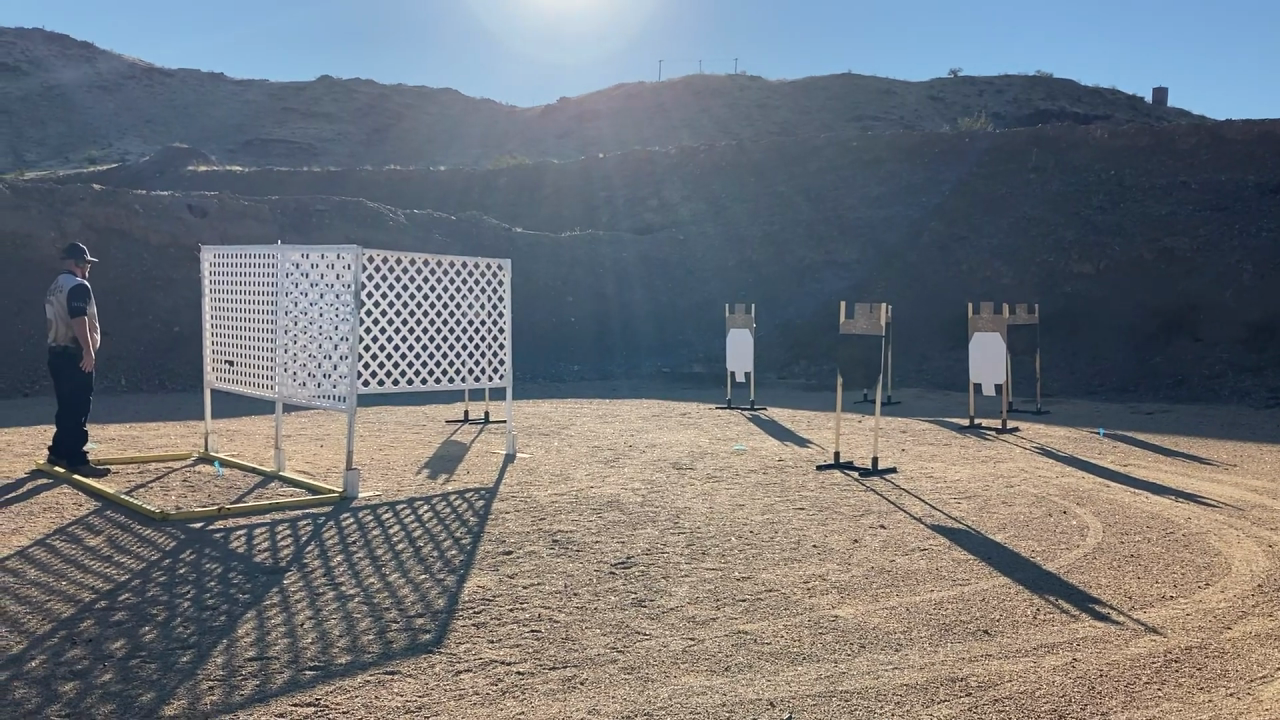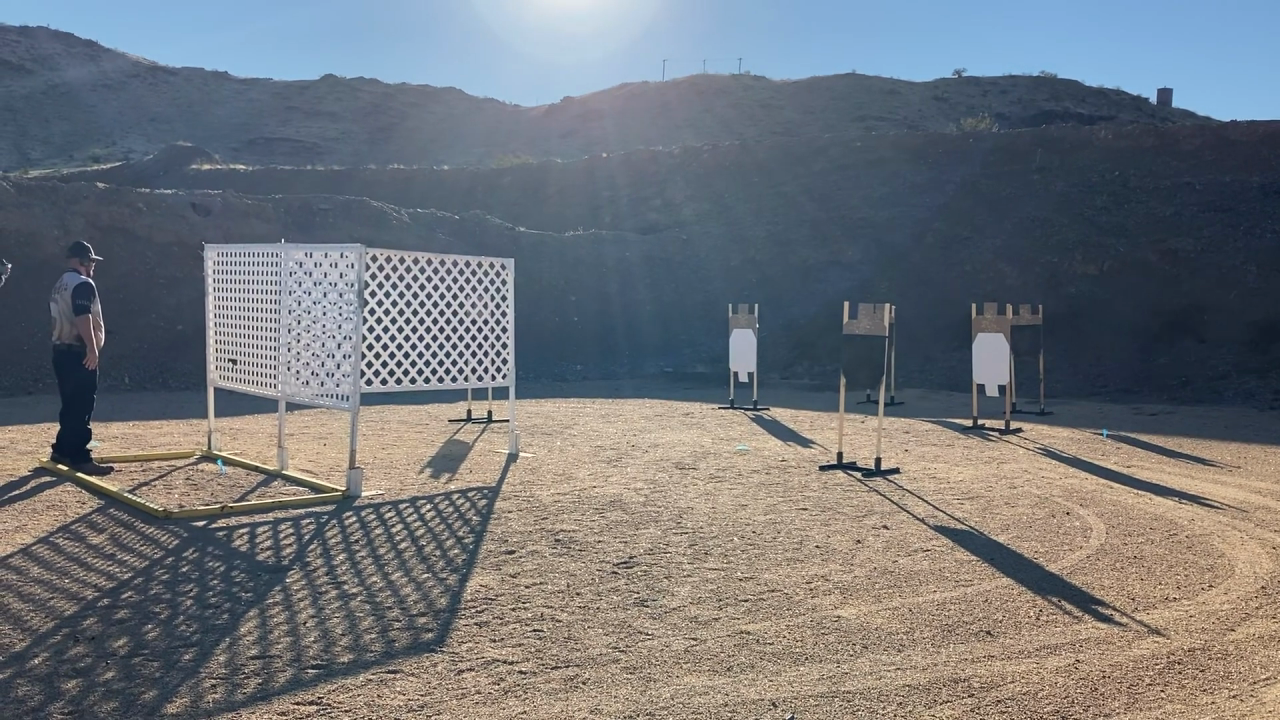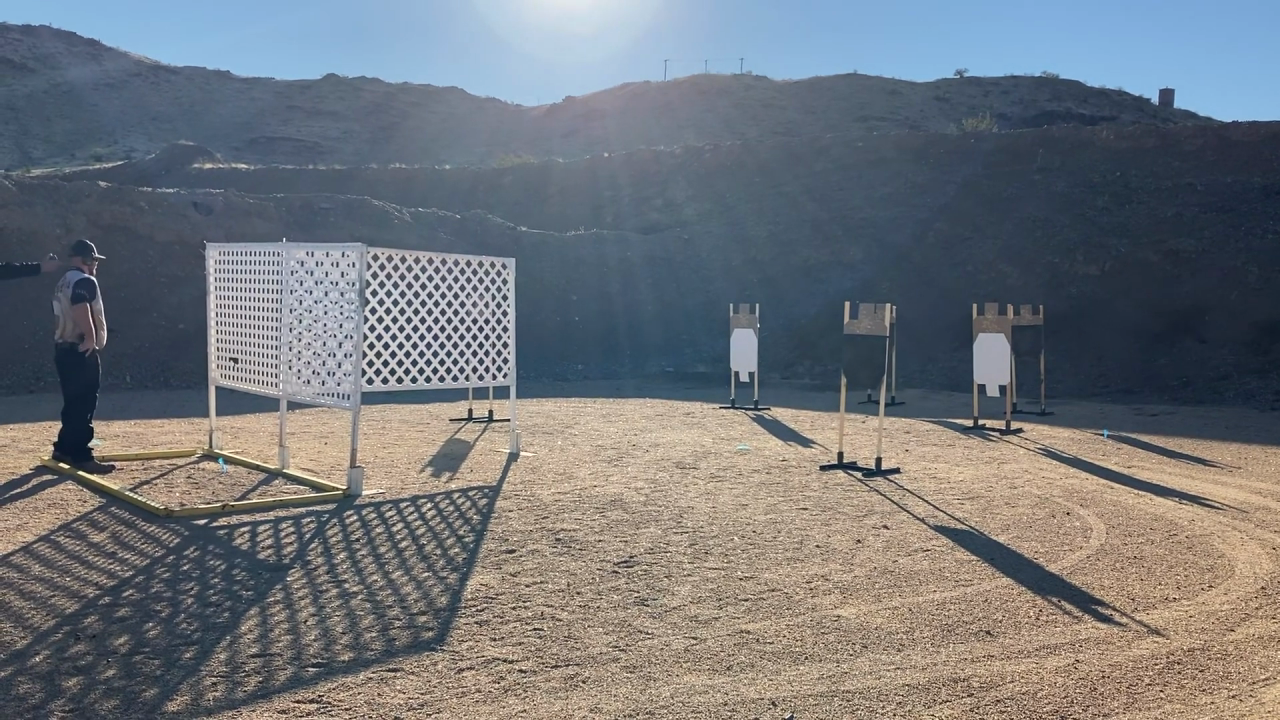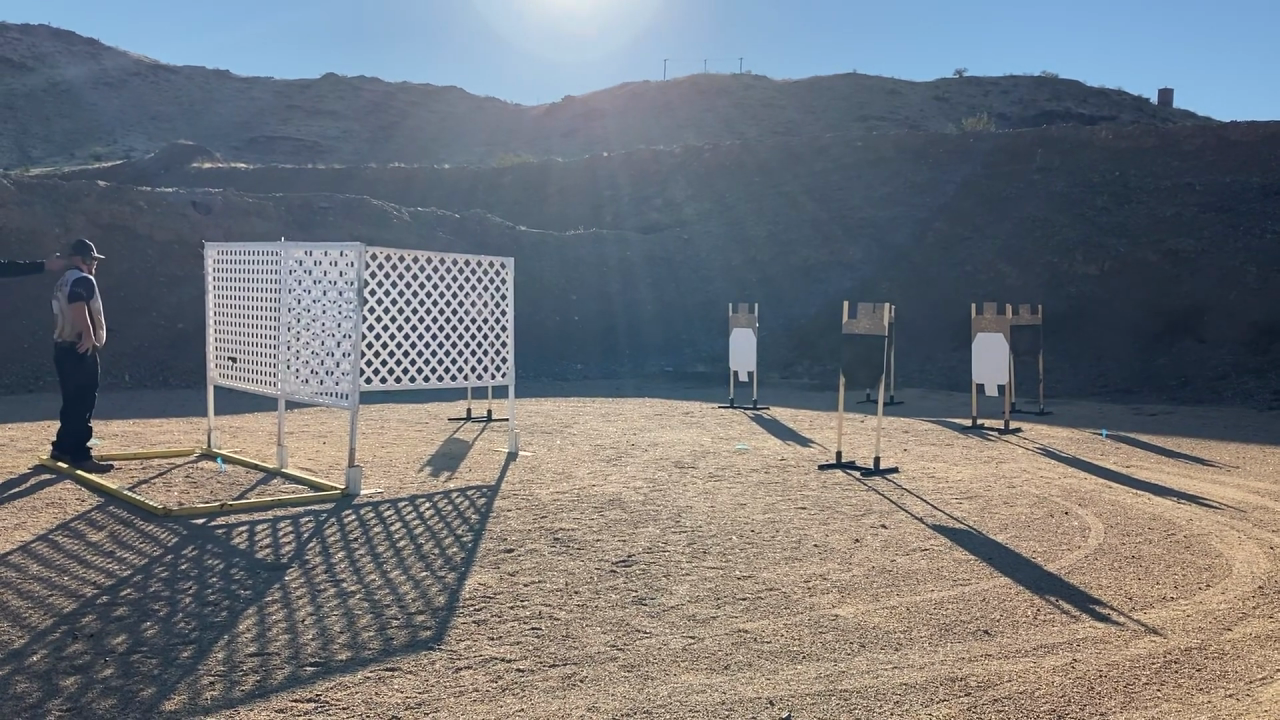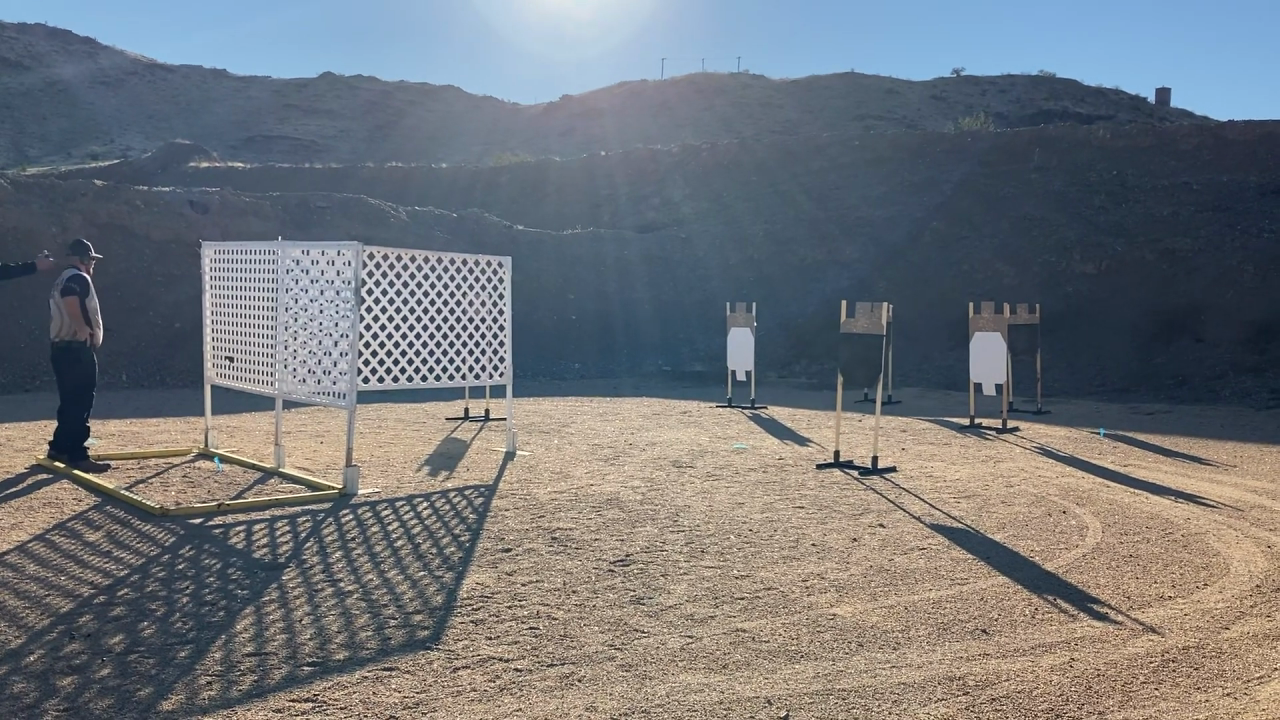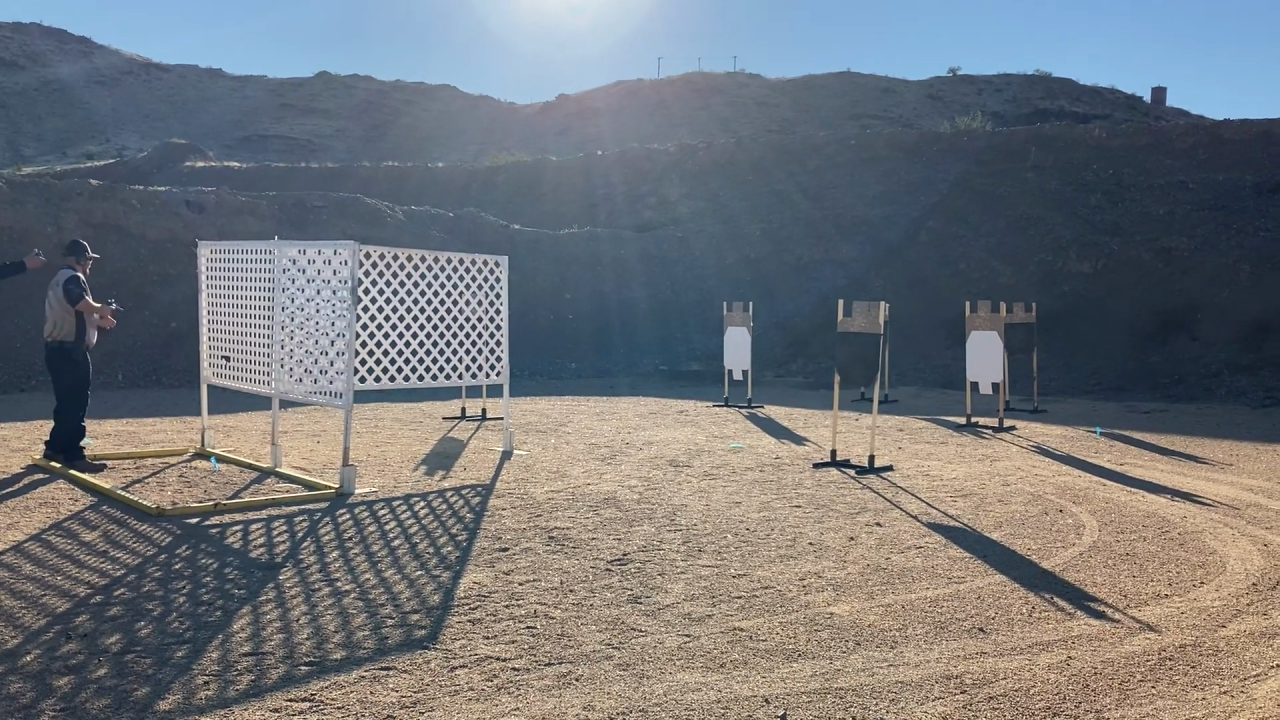
dt=0.3s
person 1, frame 1
left shoulder: (55, 286)
right shoulder: (78, 286)
right elbow: (79, 320)
right wrist: (88, 350)
left hip: (57, 353)
right hip: (75, 355)
left knee: (66, 407)
right knee: (78, 409)
left ankle: (59, 453)
right ankle: (76, 460)
person 1, frame 2
left shoulder: (60, 285)
right shoulder: (83, 284)
right elbow: (83, 318)
right wrist: (92, 348)
left hip: (62, 351)
right hip: (79, 353)
left knee: (70, 405)
right knee: (81, 406)
left ankle: (62, 450)
right ankle: (80, 458)
person 1, frame 3
left shoulder: (63, 283)
right shoulder: (85, 281)
right elbow: (80, 305)
right wrist: (90, 336)
left hip: (64, 349)
right hip: (82, 352)
left knee: (73, 403)
right knee: (84, 405)
left ankle: (64, 449)
right ankle: (81, 456)
person 1, frame 4
left shoulder: (62, 282)
right shoulder: (83, 280)
right elbow: (77, 303)
right wrist: (88, 335)
left hip: (64, 349)
right hip: (81, 351)
left knee: (72, 403)
right knee: (83, 404)
left ankle: (62, 448)
right ankle: (80, 456)
person 1, frame 5
left shoulder: (63, 281)
right shoulder: (79, 279)
right elbow: (69, 296)
right wrist: (83, 327)
left hip: (61, 348)
right hip: (77, 351)
left knee: (69, 402)
right knee: (80, 404)
left ankle: (59, 447)
right ankle: (77, 456)
person 1, frame 6
left shoulder: (59, 280)
right shoulder: (74, 279)
right elbow: (78, 301)
left wrist: (98, 319)
right wrist: (99, 309)
left hip: (57, 349)
right hip: (71, 351)
left knee: (66, 402)
right knee: (76, 403)
left ankle: (55, 447)
right ankle: (73, 455)
